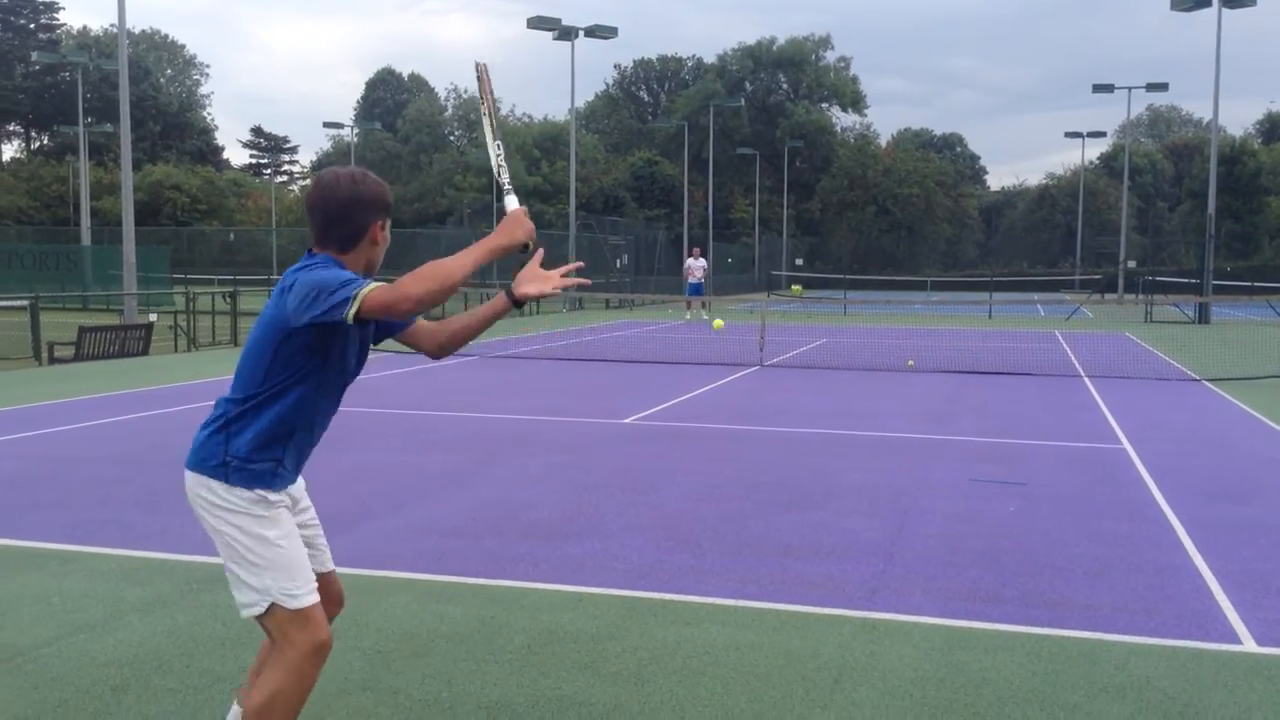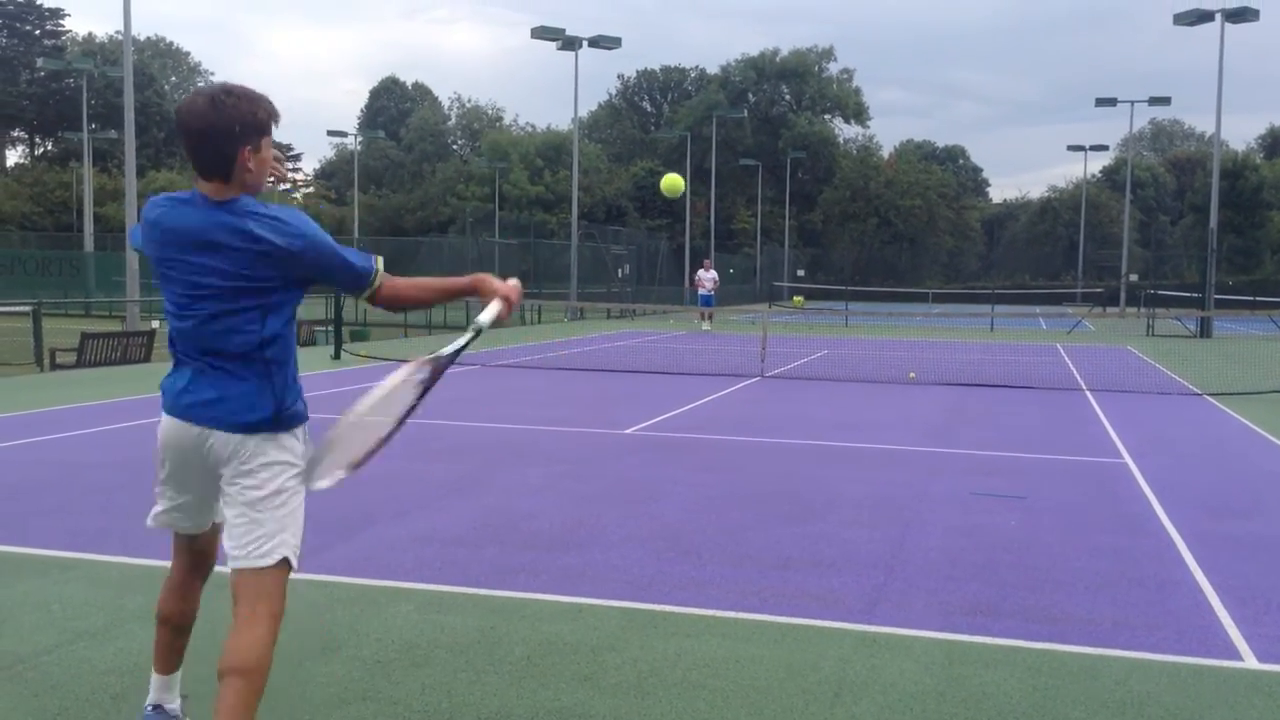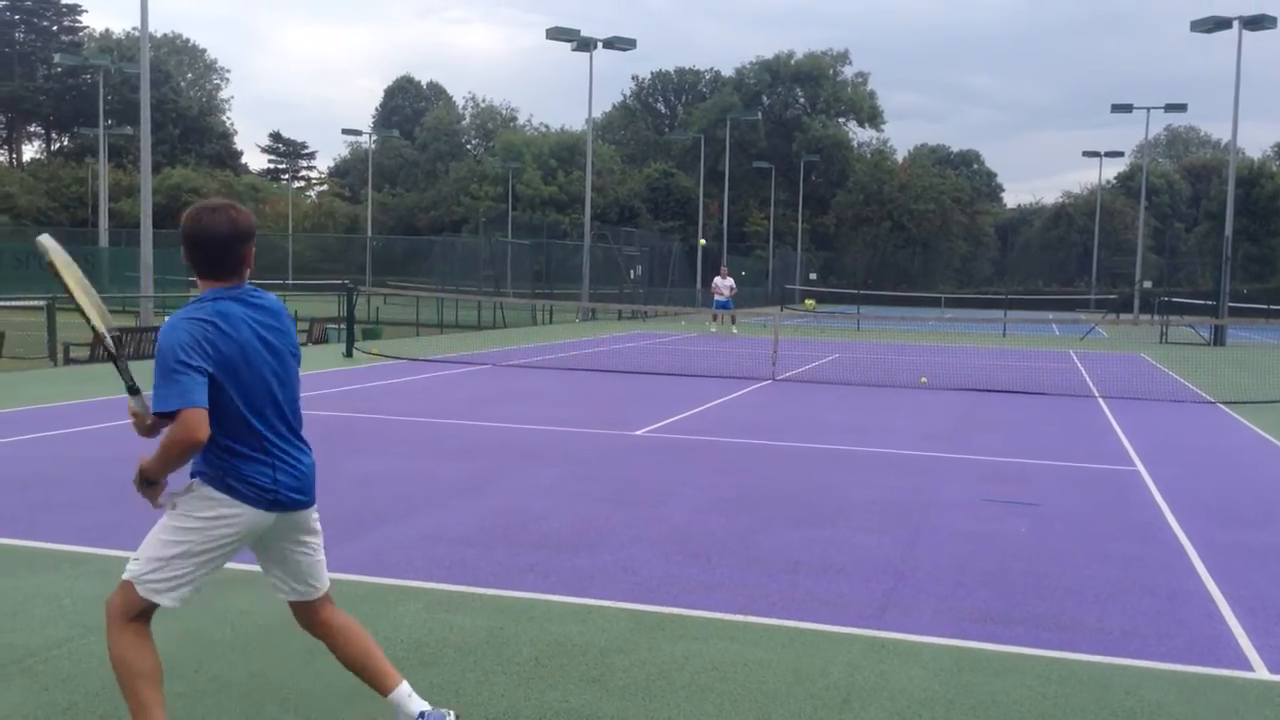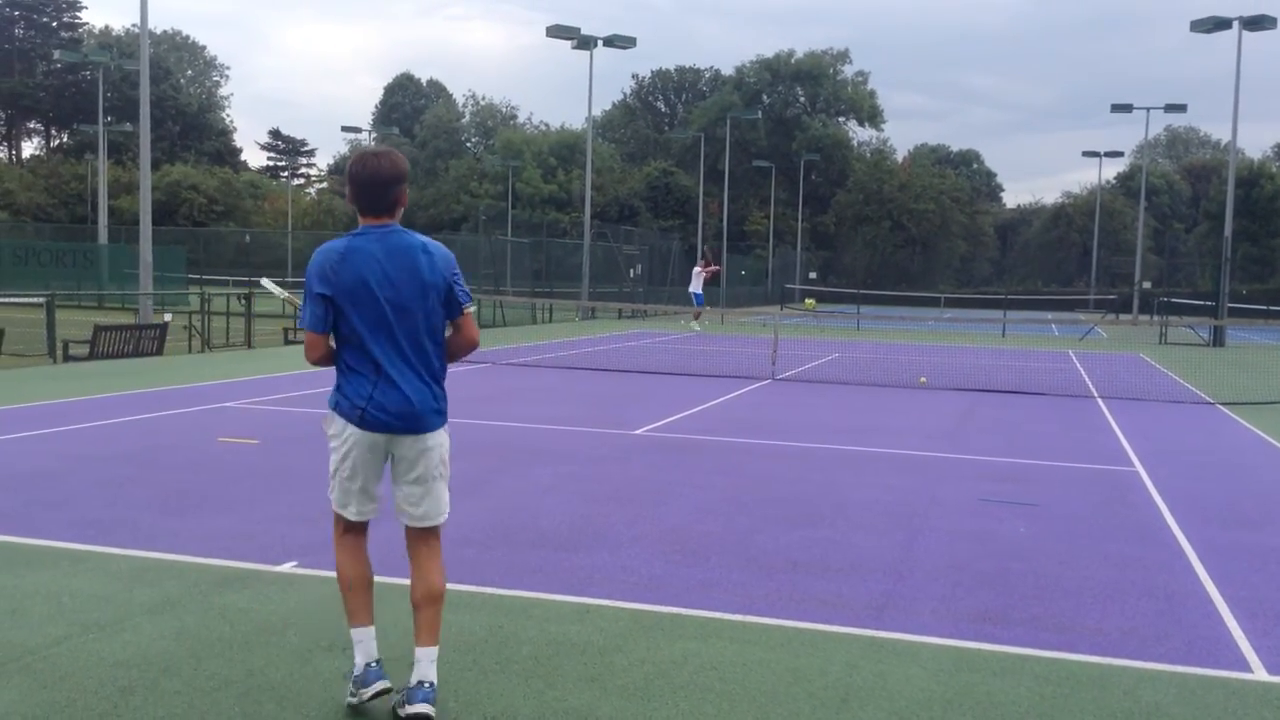
dt=0.5s
person 1, frame 1
left shoulder: (350, 289)
right shoulder: (314, 285)
left elbow: (435, 339)
right elbow: (407, 298)
left wrist: (513, 297)
right wrist: (495, 242)
left hip: (274, 476)
right hip: (234, 480)
left knee: (320, 602)
right knee: (307, 637)
person 1, frame 2
left shoulder: (158, 216)
right shoulder: (286, 234)
right elbow: (388, 293)
left wrist: (242, 189)
right wrist: (477, 285)
left hip: (183, 419)
right hip: (259, 430)
left knee: (191, 562)
right knee: (257, 604)
person 1, frame 3
left shoulder: (184, 331)
right shoulder: (276, 311)
left elbow: (192, 433)
left wrist: (153, 468)
left hip: (224, 496)
right hip: (294, 492)
left knee: (125, 613)
right knee: (317, 612)
person 1, frame 4
left shoulder: (328, 260)
right shoulder: (436, 256)
left elbow: (316, 352)
right elbow: (467, 338)
left hip: (358, 415)
right hip: (423, 417)
left knee: (350, 533)
right knee: (425, 544)
left ankle: (367, 665)
